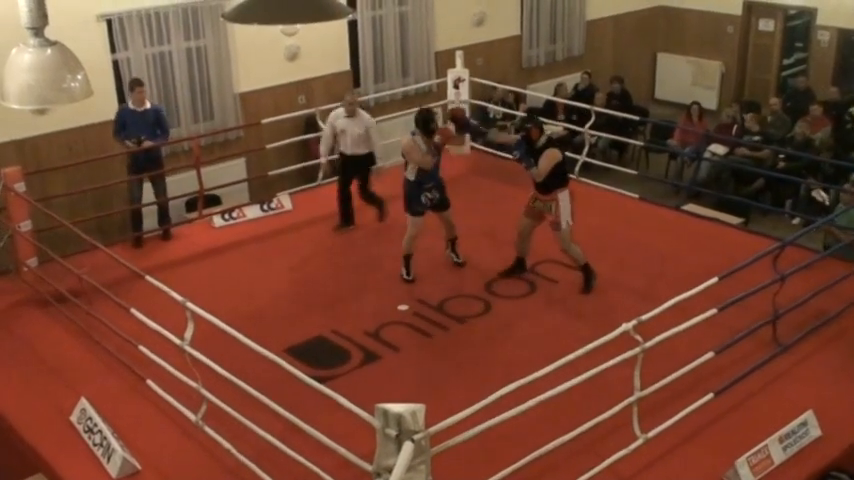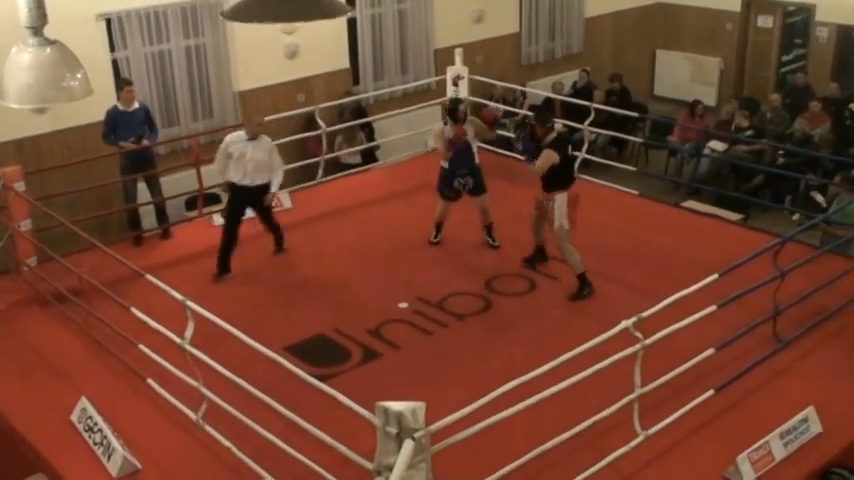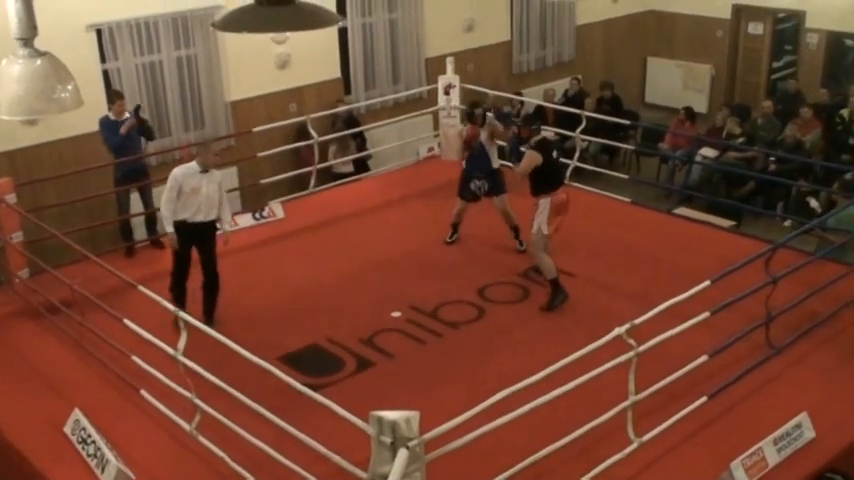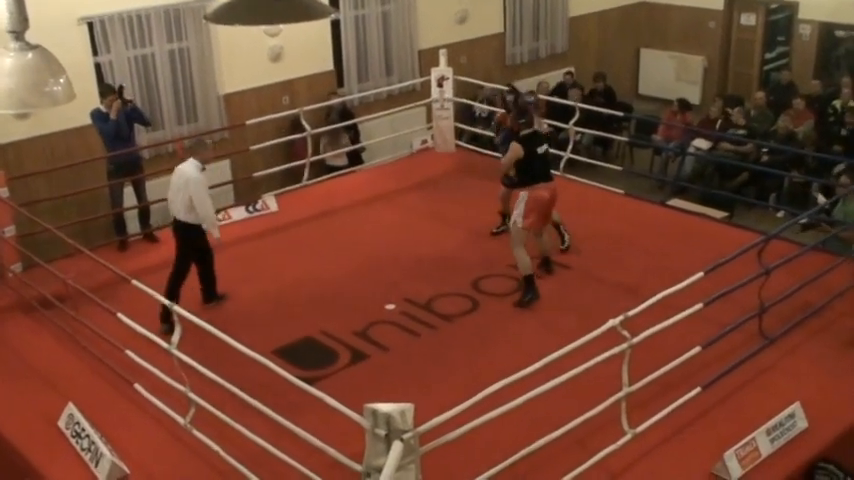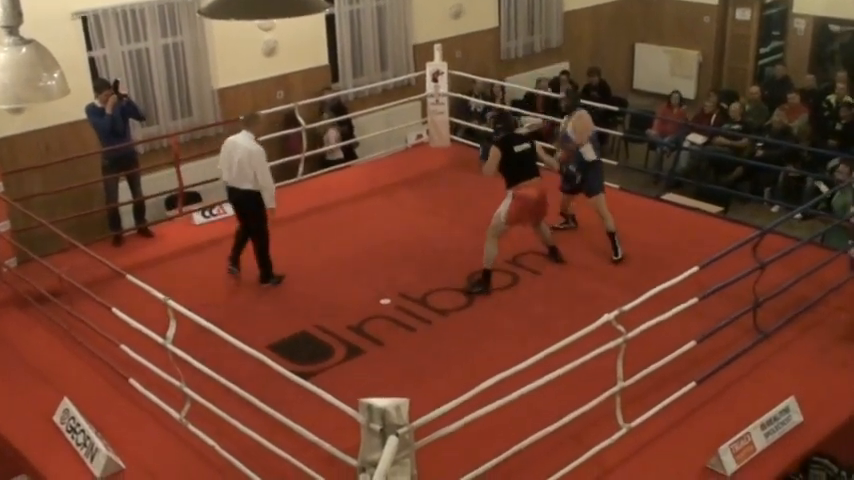
dt=0.7s
person 1, frame 1
left shoulder: (551, 150)
right shoulder: (530, 142)
left elbow: (537, 176)
right elbow: (506, 138)
left wrist: (523, 157)
left hip: (556, 198)
right hip: (539, 195)
left knee: (565, 244)
right knee: (523, 231)
left ankle: (588, 273)
right ankle: (519, 265)
person 1, frame 2
left shoulder: (551, 151)
right shoulder: (561, 136)
left elbow: (537, 171)
left wrist: (528, 151)
left hip: (560, 197)
right hip: (553, 193)
left knee: (563, 244)
right knee: (537, 218)
left ankle: (585, 284)
right ankle: (540, 253)
person 1, frame 3
left shoulder: (533, 152)
right shoulder: (547, 142)
left elbow: (520, 173)
left hip: (549, 200)
right hip: (557, 194)
left knee: (536, 249)
right knee: (539, 236)
left ankle: (557, 290)
right ankle: (545, 267)
person 1, frame 4
left shoulder: (518, 144)
right shoulder: (542, 136)
left elbow: (504, 166)
left wrist: (506, 148)
left hip: (531, 194)
right hip: (549, 189)
left knee: (517, 244)
right knee: (539, 229)
left ankle: (530, 288)
right ankle: (546, 262)
person 1, frame 5
left shoulder: (497, 146)
right shoulder: (526, 140)
left elbow: (488, 172)
right elbow: (546, 159)
left wrist: (485, 157)
right wrist: (558, 167)
left hip: (519, 194)
right hip: (538, 188)
left knee: (492, 236)
right knee: (538, 221)
left ankle: (485, 281)
right ankle: (554, 253)
person 2, frame 1
left shoulder: (366, 119)
right shoulder: (334, 116)
left elbow: (375, 141)
right elbow: (327, 137)
left wrist: (377, 162)
right wrist: (324, 159)
left hip: (363, 157)
right hip: (345, 156)
left knee: (363, 192)
right knee: (343, 189)
left ankle: (379, 205)
right ankle: (346, 220)
person 2, frame 2
left shoulder: (267, 143)
right shoulder: (230, 140)
left elbow: (277, 168)
right elbow: (220, 162)
left wrist: (273, 191)
right wrist: (225, 180)
left hip: (260, 190)
right hip: (237, 189)
left knee: (268, 221)
right knee: (229, 229)
left ankle: (280, 242)
right ankle: (223, 269)
person 2, frame 3
left shoulder: (216, 177)
right shoulder: (179, 174)
left elbow: (222, 203)
right elbow: (167, 203)
left wrist: (225, 227)
right wrist: (170, 231)
left hip: (207, 227)
right hip: (183, 228)
left knee: (211, 272)
right knee: (179, 273)
left ankle: (209, 315)
right ankle: (179, 309)
person 2, frame 4
left shoulder: (181, 168)
right shoulder: (196, 177)
left elbow: (172, 197)
right elbow: (205, 207)
right wrist: (215, 231)
left hip: (180, 222)
right hip: (190, 228)
left knee: (206, 257)
right knee: (179, 272)
left ankle: (210, 295)
right ankle: (167, 318)
person 2, frame 5
left shoulder: (229, 142)
right shoulder: (255, 149)
left elbow: (222, 167)
right elbow: (264, 178)
right wrist: (271, 203)
left hip: (233, 191)
right hip: (250, 195)
left knee: (245, 227)
right knee: (259, 235)
left ankle: (233, 261)
right ankle: (266, 276)
person 3, frame 1
left shoulder: (156, 110)
right shoulder: (123, 112)
left elbow: (165, 133)
right elbow: (117, 133)
left wrist: (153, 143)
right wrist: (126, 143)
left hip: (154, 157)
right hip: (134, 159)
left knee: (161, 195)
right knee: (134, 198)
left ankle: (165, 227)
right ankle: (137, 234)
person 3, frame 2
left shoulder: (143, 108)
right shoulder: (112, 114)
left elbow: (154, 129)
right elbow: (106, 137)
left wrist: (149, 141)
right wrist: (122, 144)
left hip: (147, 157)
right hip: (127, 161)
left knee: (157, 194)
right knee: (130, 199)
left ankle: (165, 226)
right ankle: (137, 233)
person 3, frame 3
left shoulder: (133, 117)
right shoulder: (105, 122)
right elbow: (111, 145)
left wrist: (144, 124)
right wrist: (124, 129)
left hip: (140, 167)
right hip: (121, 171)
left knee: (149, 205)
right knee: (123, 211)
left ankle: (154, 237)
right ankle: (129, 244)
person 3, frame 4
left shoulder: (124, 109)
right shoulder: (96, 114)
left elbow: (146, 122)
right elbow: (108, 134)
left wrist: (132, 105)
right wrist: (113, 113)
left hip: (134, 160)
right hip: (115, 164)
left knee: (143, 199)
right knee: (117, 205)
left ankle: (147, 231)
right ankle: (122, 238)
person 3, frame 5
left shoulder: (119, 103)
right shoulder: (91, 110)
left elbow: (141, 117)
right elbow: (104, 129)
left wrist: (127, 100)
right wrist: (109, 108)
left hip: (129, 154)
right hip: (110, 159)
left knee: (138, 194)
right knee: (112, 200)
left ankle: (141, 226)
right ankle: (116, 233)
person 4, frame 1
left shoulder: (437, 136)
right shoulder: (410, 143)
left elbow: (458, 140)
right elbow: (427, 163)
right wrist: (437, 147)
left hip: (435, 185)
right hip: (416, 188)
left knee: (449, 221)
right knee: (414, 231)
left ankle: (452, 250)
right ankle: (406, 265)
person 4, frame 2
left shoulder: (472, 123)
right shoulder: (441, 131)
left elbow: (490, 136)
right elbow: (444, 155)
right wrist: (453, 143)
left hip: (472, 171)
right hip: (451, 173)
left knee: (484, 207)
right knee: (444, 208)
left ankle: (489, 234)
right ankle: (437, 231)
person 4, frame 3
left shoulder: (491, 126)
right shoulder: (463, 132)
left elbow: (506, 137)
right elbow: (462, 155)
right wrist: (467, 145)
left hip: (492, 173)
right hip: (471, 174)
left knee: (504, 209)
right knee: (460, 208)
left ankle: (517, 237)
right ankle: (454, 231)
person 4, frame 4
right shoulder: (505, 117)
right elbow: (499, 142)
right wrist: (499, 129)
right knee: (503, 197)
left ankle: (564, 234)
right ankle: (505, 223)
person 4, frame 5
left shoulder: (581, 117)
right shoulder: (568, 119)
left elbow: (580, 141)
right elbow: (564, 144)
left hip: (590, 167)
right hip: (573, 167)
left knee: (601, 209)
right knee: (563, 202)
left ankle: (616, 244)
right ankle: (569, 220)
